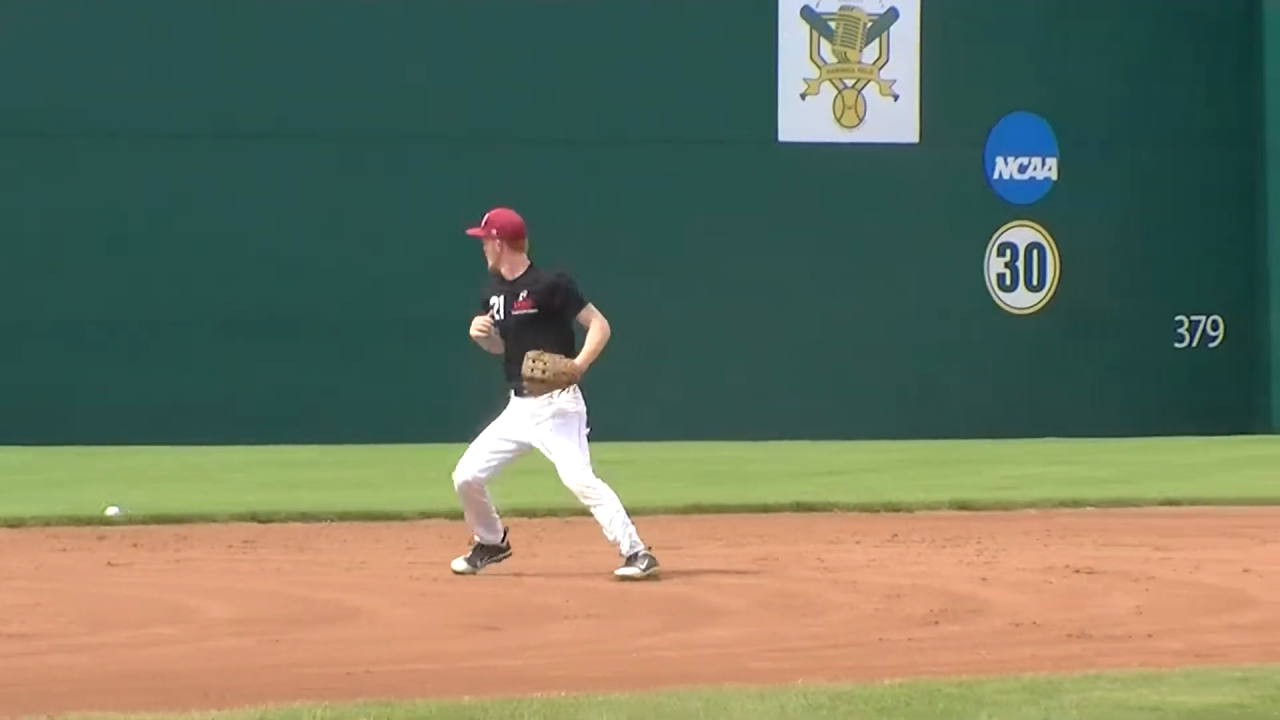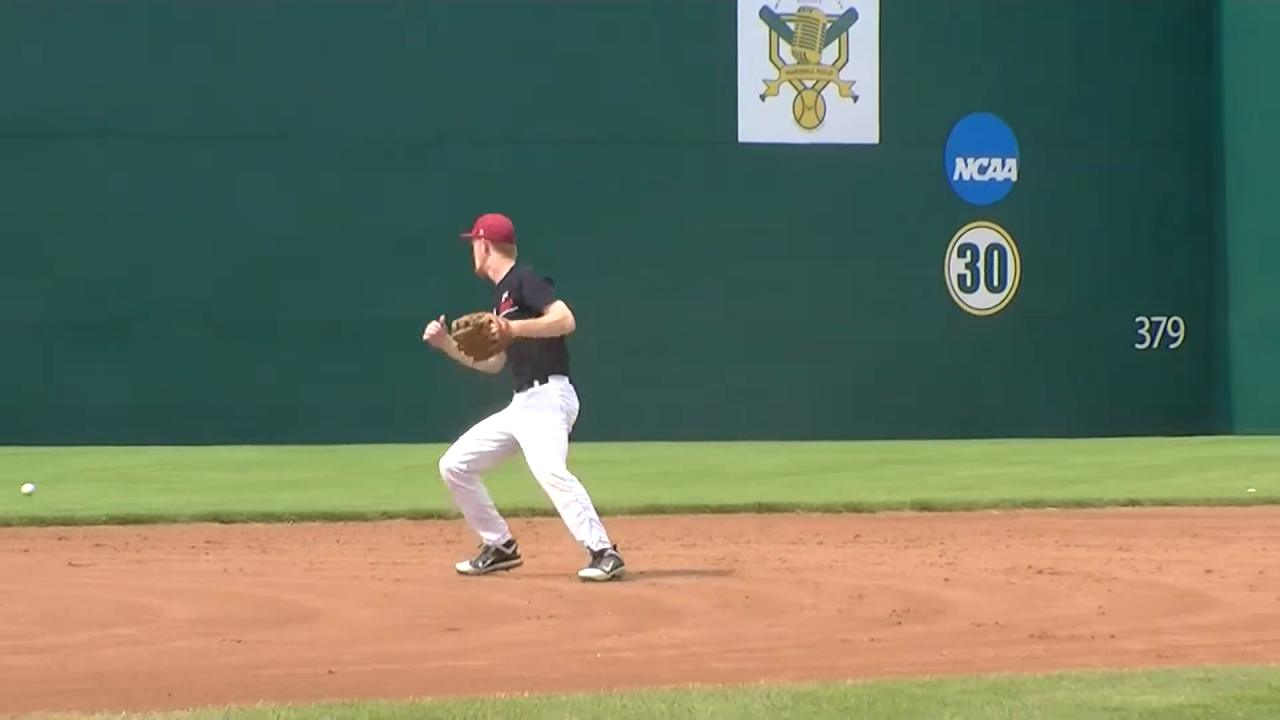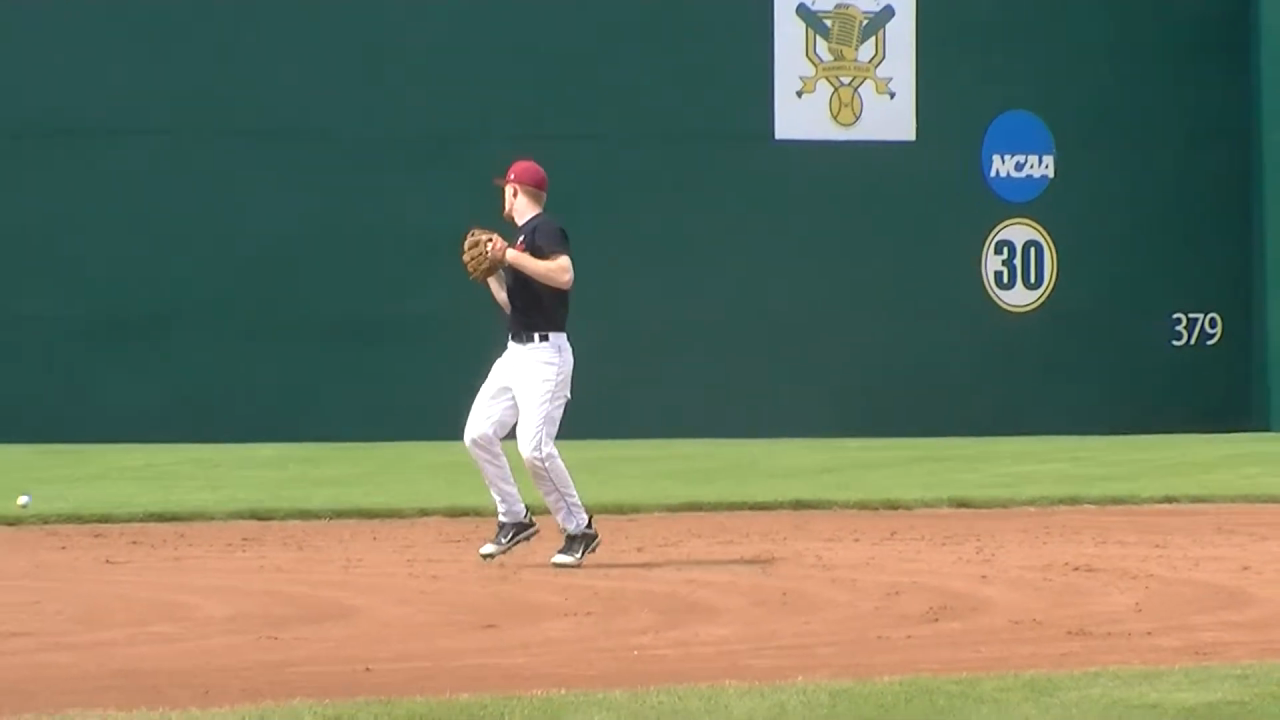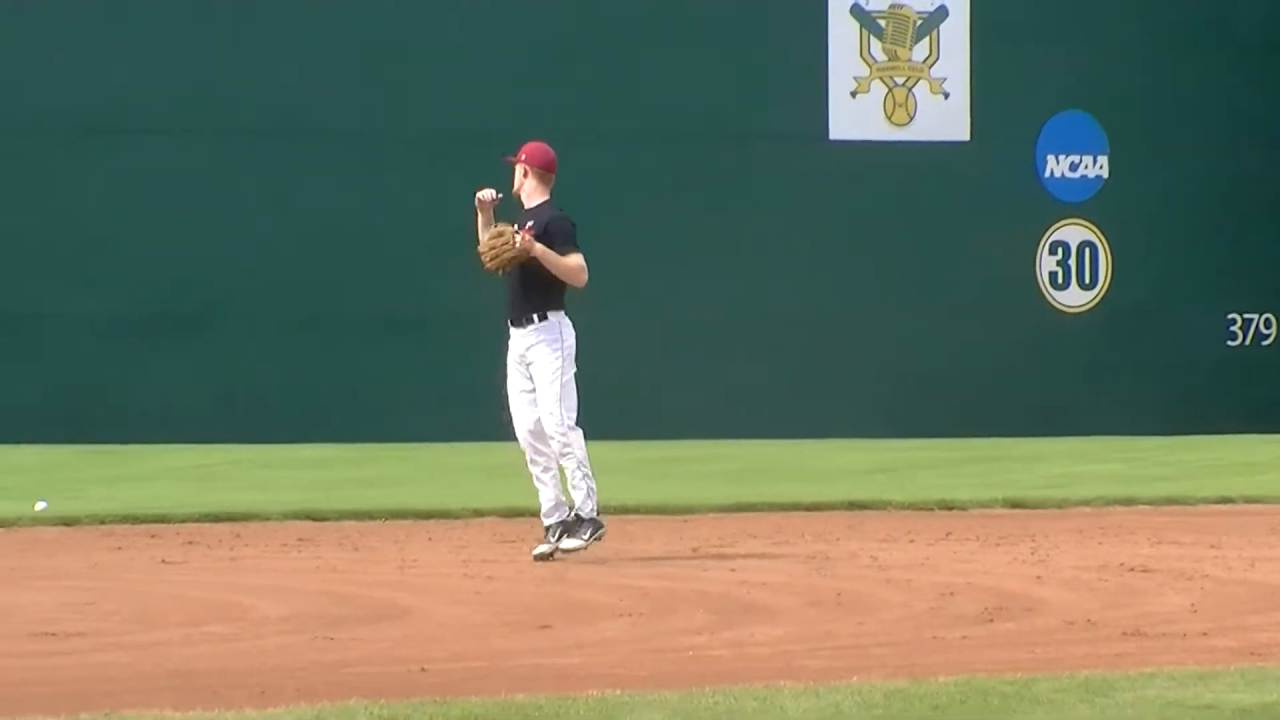
dt=0.4s
person 1, frame 1
left shoulder: (550, 283)
right shoulder: (496, 286)
left elbow: (600, 326)
left wrist: (579, 365)
right wrist: (480, 331)
left hip: (558, 403)
right hip: (519, 407)
left knee: (576, 474)
right knee: (467, 477)
left ankle: (635, 552)
right ankle: (491, 544)
person 1, frame 2
left shoulder: (525, 280)
right shoulder: (500, 295)
left elbow: (565, 321)
right elbow: (495, 363)
left wrist: (513, 329)
right wrist: (448, 345)
left hip: (550, 399)
right hip: (520, 404)
left knee: (549, 469)
right knee: (454, 466)
left ankle: (603, 551)
right ankle: (500, 545)
person 1, frame 3
left shoulder: (543, 228)
right shoulder: (519, 237)
left elbow: (564, 276)
left wrist: (510, 256)
right wrist: (489, 264)
left hip: (545, 354)
right hip: (515, 354)
left knee: (533, 447)
right knee: (478, 434)
left ankle: (579, 528)
right ankle: (514, 519)
person 1, frame 4
left shoulder: (554, 219)
right shoulder: (521, 219)
left elbow: (580, 275)
left wrist: (537, 249)
right wrist: (485, 215)
left hip: (548, 334)
right hip: (519, 338)
left knee: (559, 425)
right knee: (530, 434)
left ankle: (587, 514)
right ankle: (556, 522)
